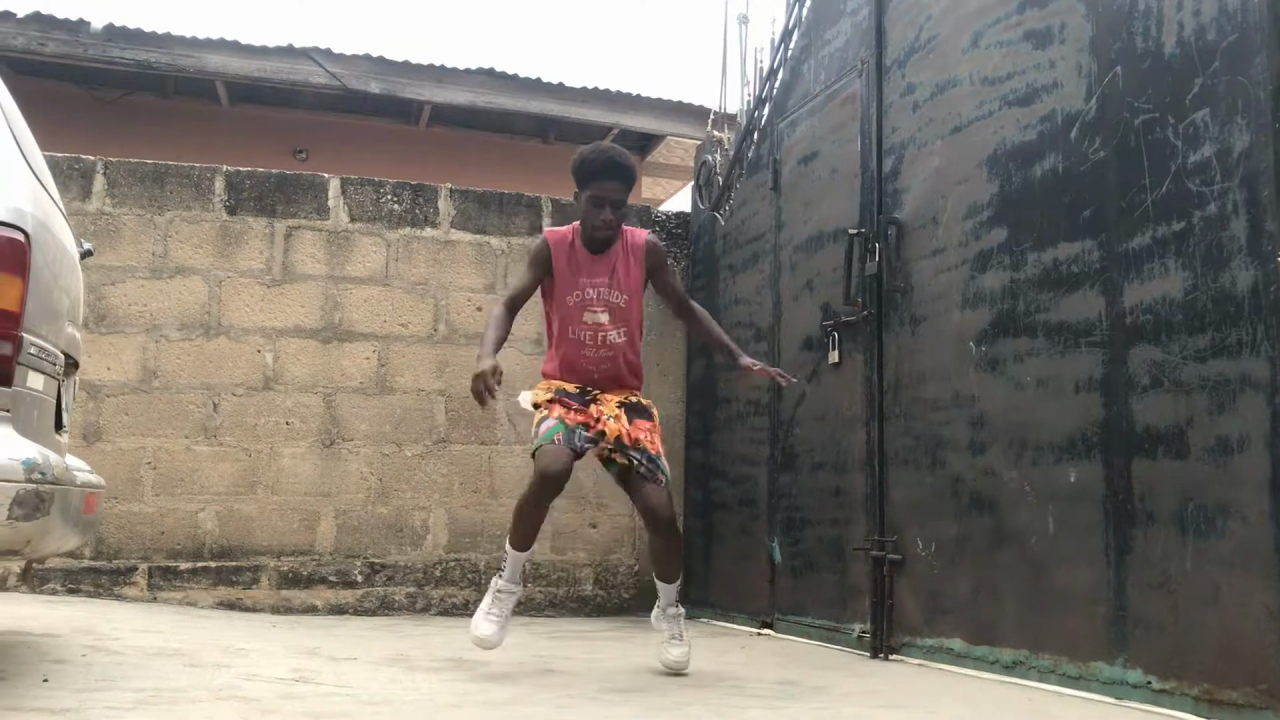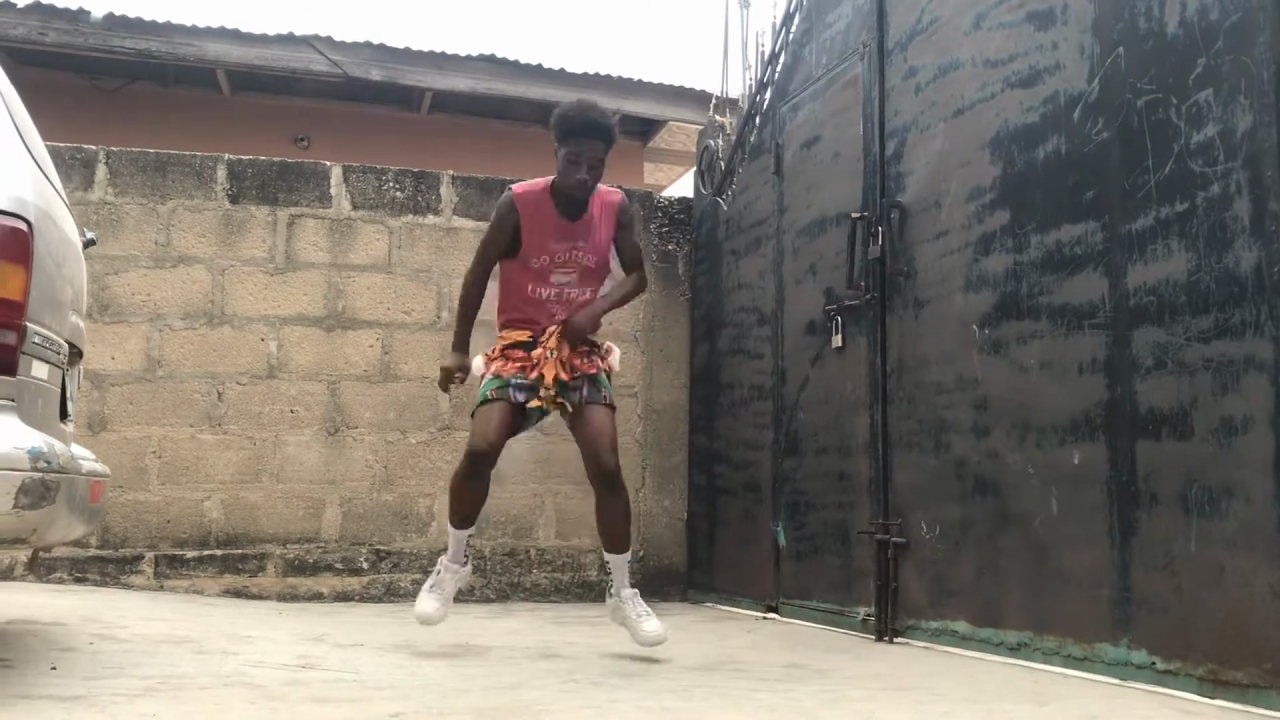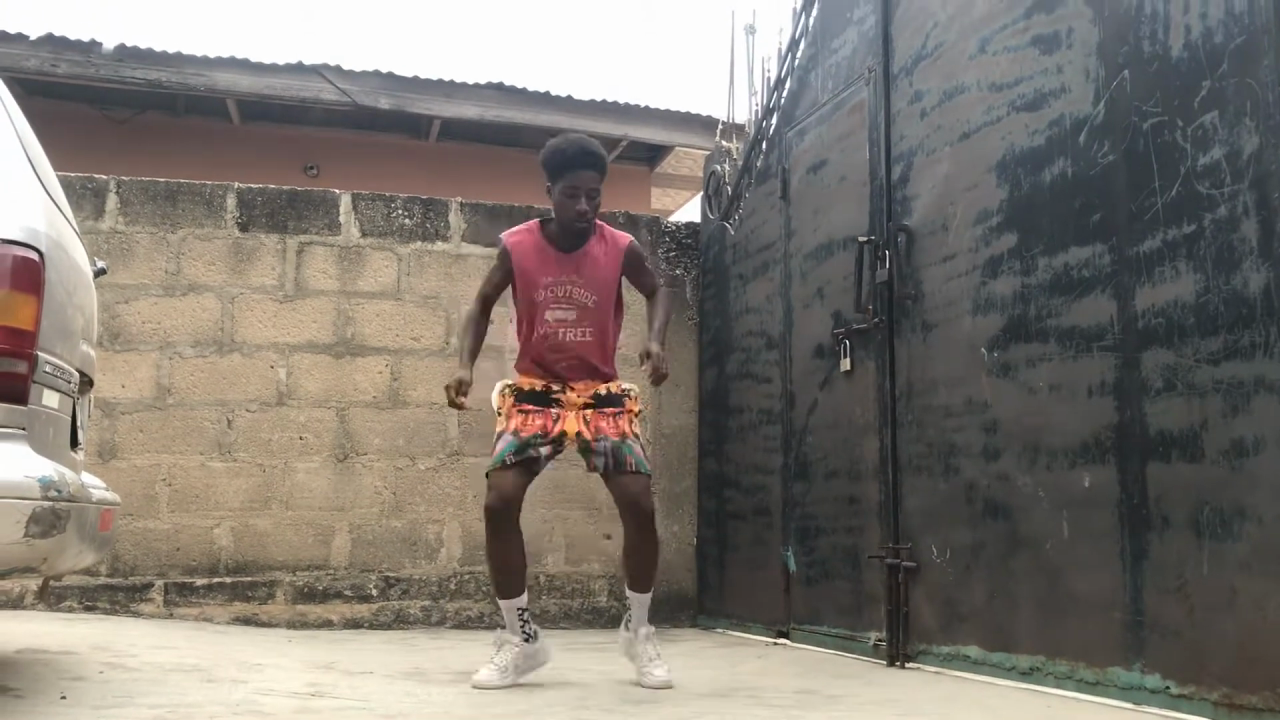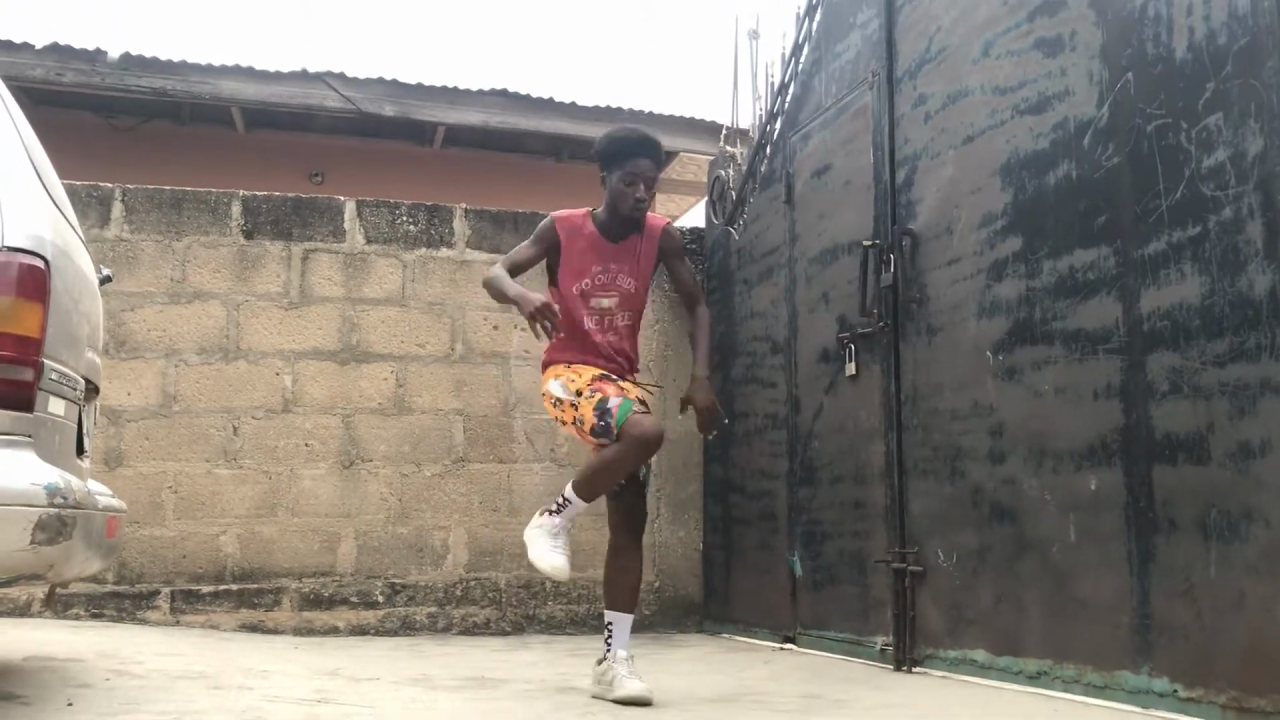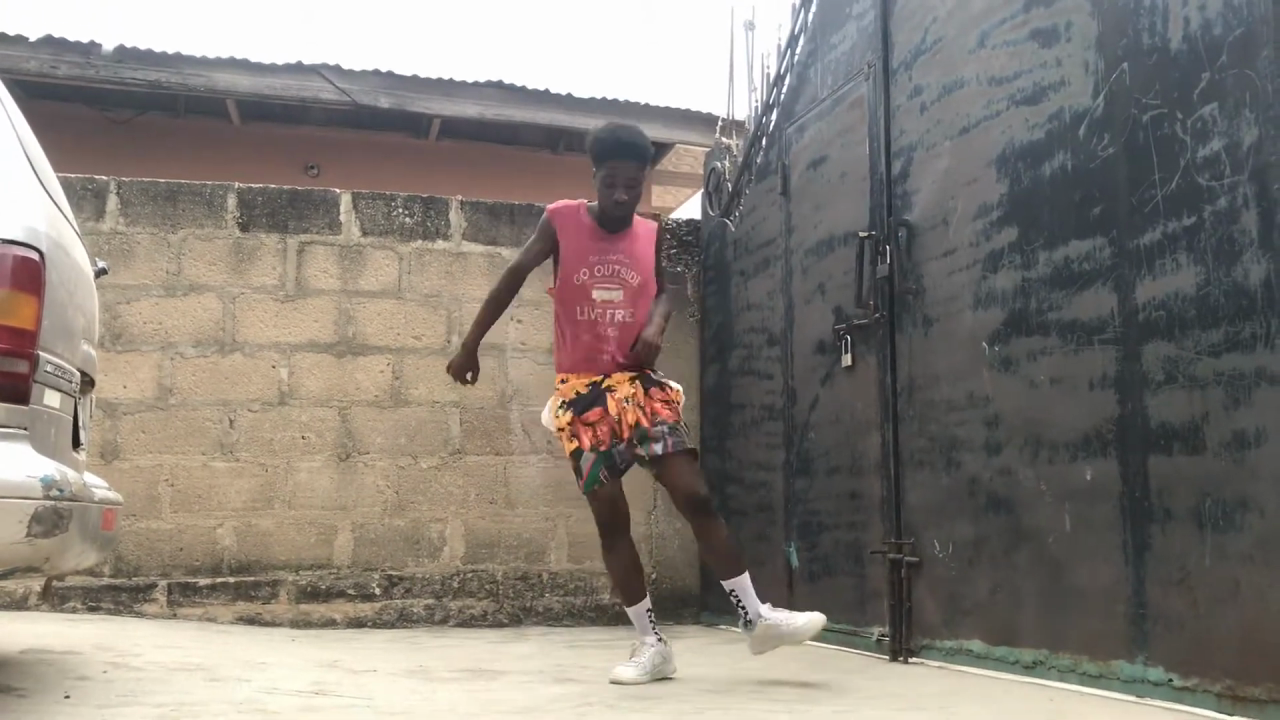
dt=1s
person 1, frame 1
left shoulder: (644, 247)
right shoulder: (551, 246)
left elbow: (684, 306)
right elbow: (508, 306)
left wrist: (741, 357)
right wrist: (487, 357)
left hip: (625, 399)
right hip: (564, 391)
left knee: (660, 512)
right knee: (550, 471)
left ankle: (669, 611)
right ankle: (508, 580)
person 1, frame 2
left shoulder: (616, 208)
right shoulder: (518, 203)
left elbow: (638, 275)
right elbow: (479, 273)
left wrist: (599, 307)
right wrist: (458, 348)
left hip: (577, 354)
right hip: (518, 348)
left knee: (606, 467)
right knee: (479, 450)
left ankle: (622, 591)
right ankle: (454, 560)
person 1, frame 3
left shoulder: (623, 248)
right shoulder: (516, 244)
left elbow: (657, 292)
right elbow: (480, 311)
left wrist: (656, 344)
right wrist: (463, 369)
left hip: (601, 395)
right hip: (535, 393)
left knee: (641, 509)
right knee: (498, 503)
left ankle: (638, 630)
right ankle: (523, 637)
person 1, frame 4
left shoulder: (661, 235)
right shoulder: (563, 228)
left elbow: (693, 300)
right elbow: (496, 274)
left wrist: (701, 378)
right wrist: (526, 299)
left hip: (624, 383)
right hip: (572, 376)
left knee: (629, 518)
right knee: (648, 430)
left ankle: (614, 659)
right ankle: (556, 516)
person 1, frame 5
left shoulder: (648, 231)
right shoulder: (560, 220)
right elbow: (513, 276)
left wrist: (653, 330)
right wrist: (470, 343)
left hip: (637, 378)
right hip: (581, 389)
left knee: (695, 496)
right knee: (611, 517)
left ankle: (756, 617)
right ankle: (650, 642)
